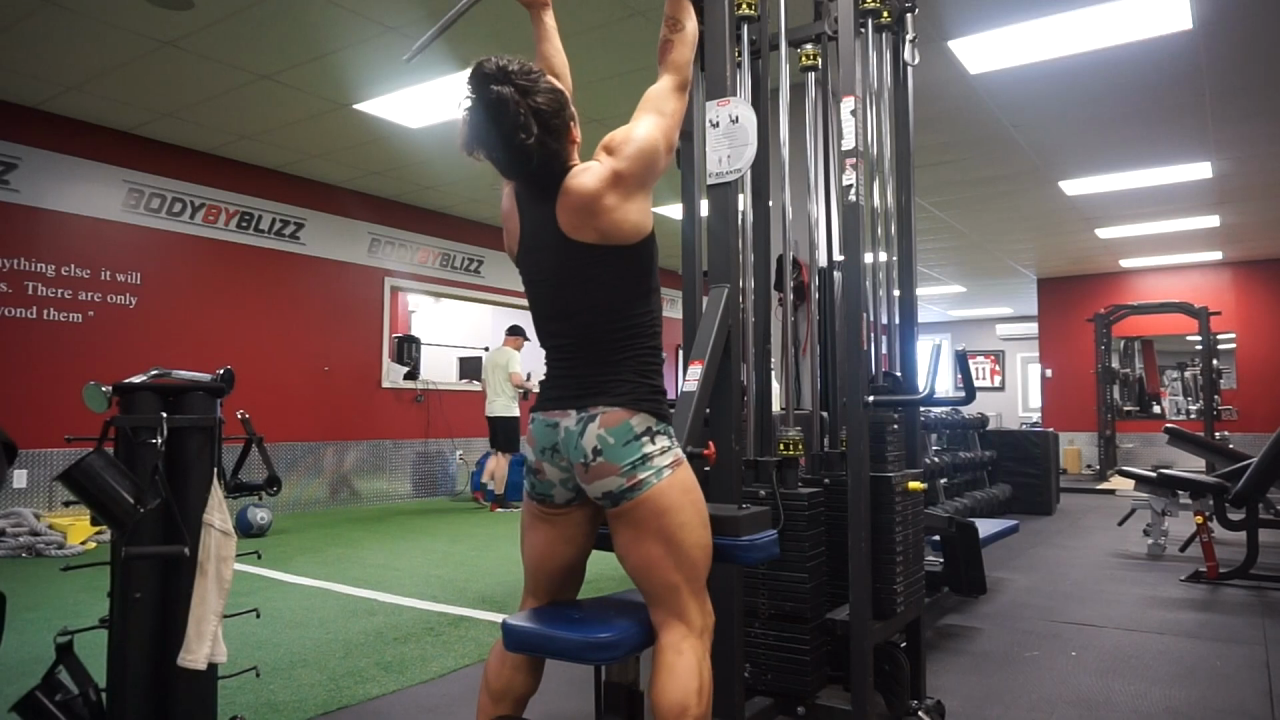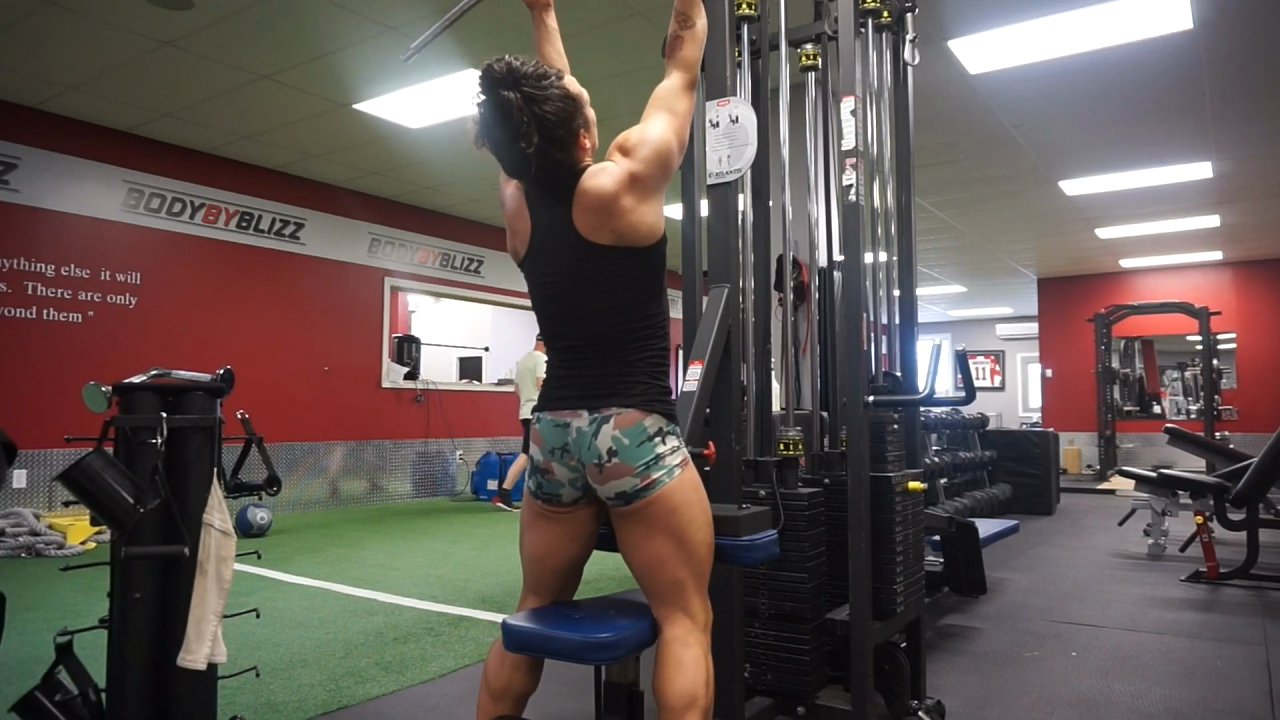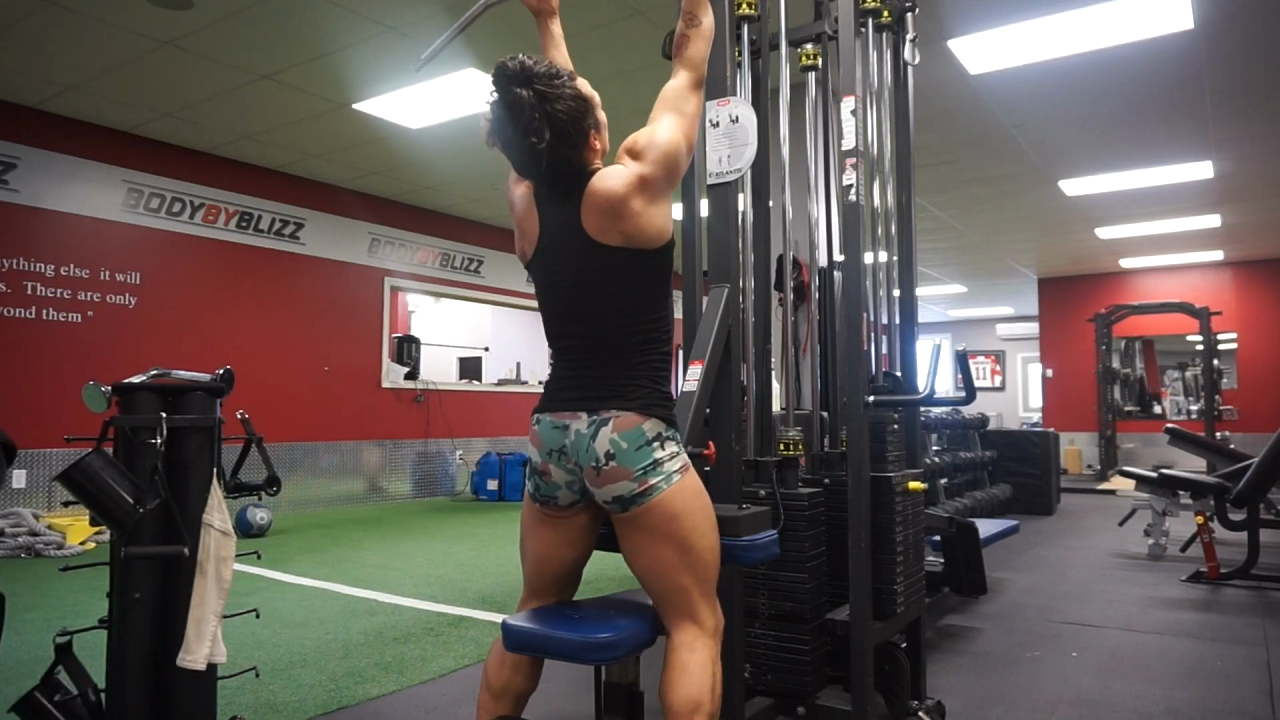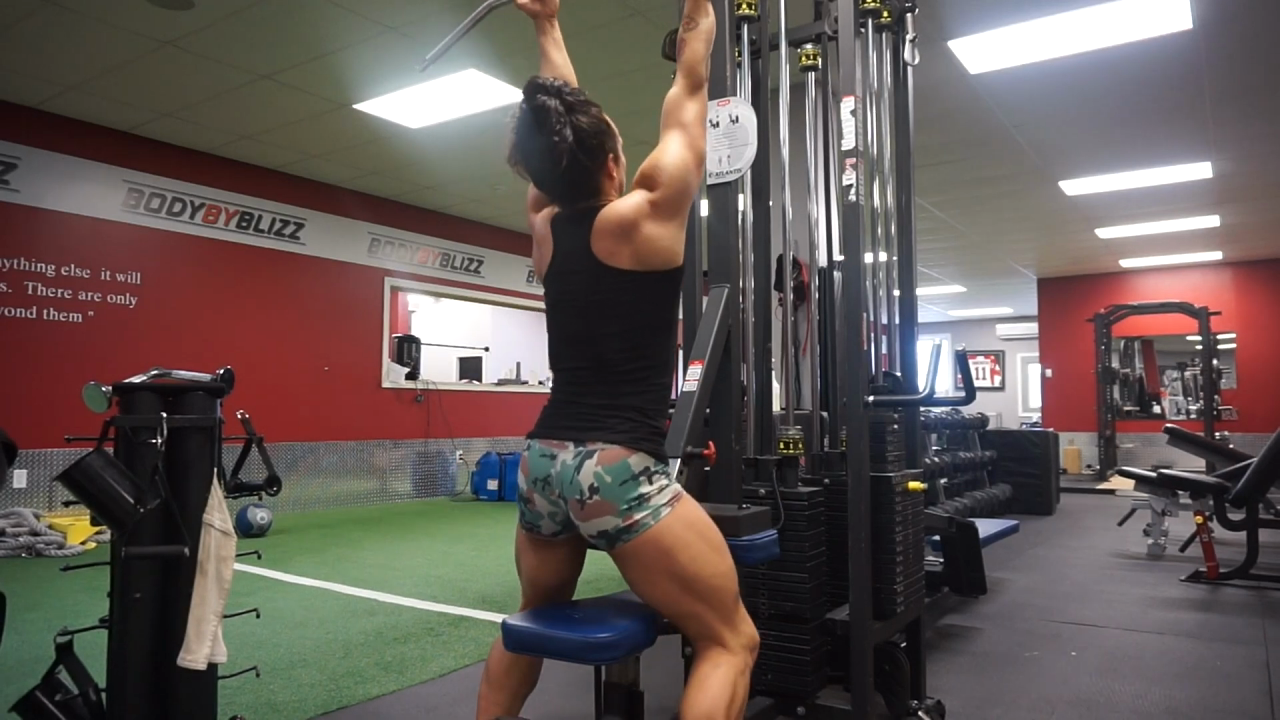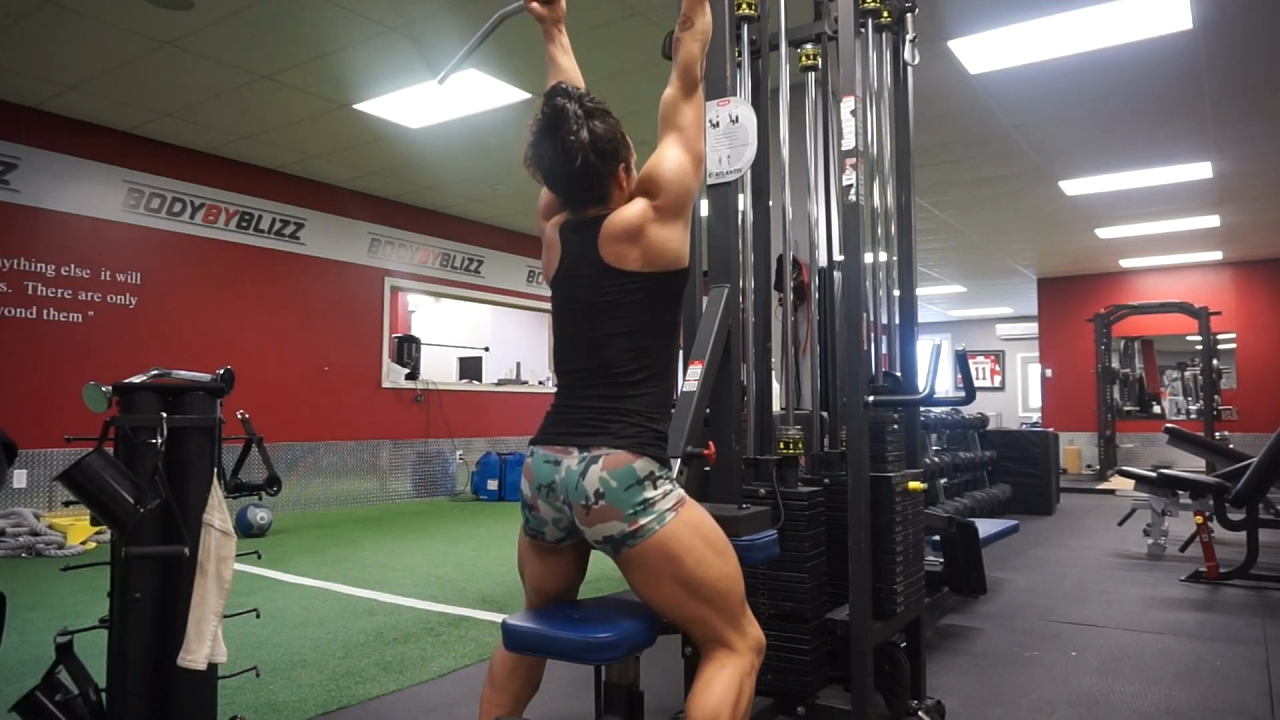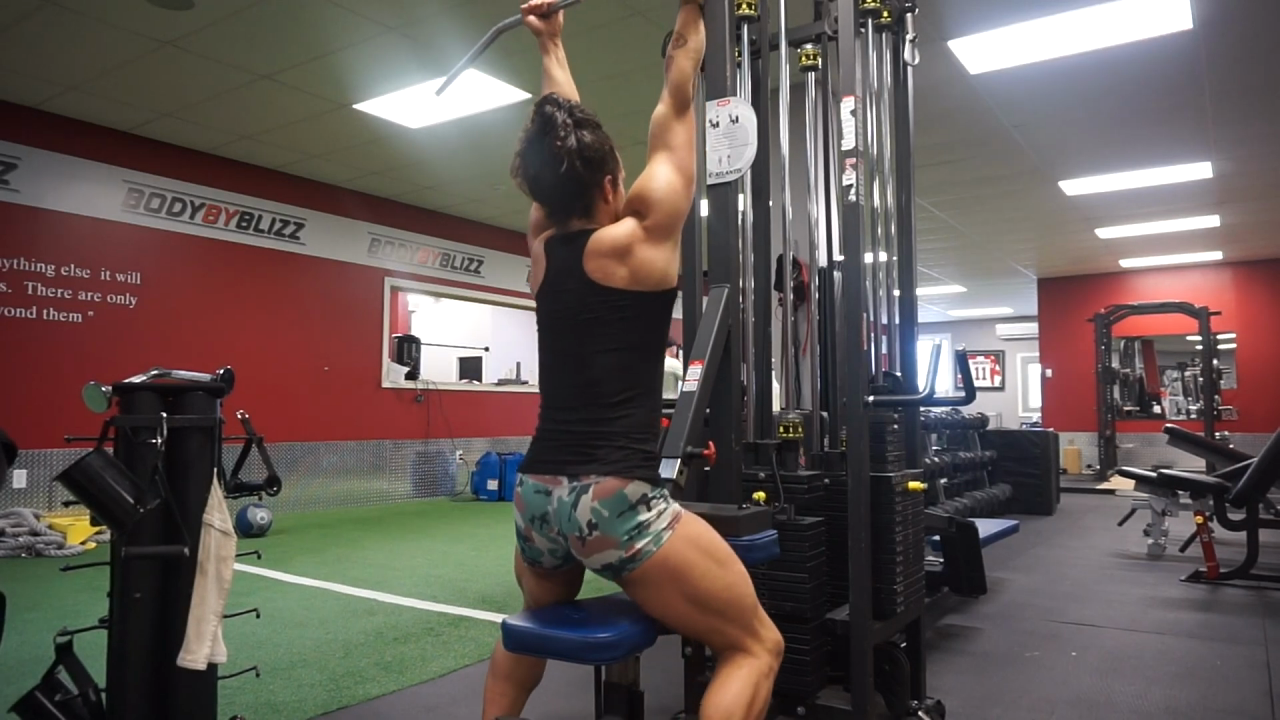
dt=0.4s
person 1, frame 1
left shoulder: (514, 201)
right shoulder: (607, 181)
left elbow: (549, 97)
right elbow: (673, 75)
left hip: (551, 432)
right hip: (625, 431)
left knee: (535, 617)
right knee: (686, 627)
person 1, frame 2
left shoulder: (518, 200)
right shoulder: (621, 183)
left elbow: (553, 101)
right elbow: (682, 70)
left hip: (555, 432)
right hip: (634, 431)
left knee: (533, 615)
right knee: (685, 623)
person 1, frame 3
left shoulder: (526, 202)
right shoulder: (630, 187)
left elbow: (554, 107)
right elbow: (689, 72)
left hip: (554, 434)
right hip: (632, 435)
left knee: (534, 615)
right knee: (695, 627)
person 1, frame 4
left shoulder: (544, 225)
right shoulder: (644, 214)
left elbow: (562, 118)
right elbow: (691, 83)
left hip: (544, 462)
right hip: (621, 468)
left knee: (534, 619)
right knee: (730, 642)
person 1, frame 5
left shoulder: (556, 229)
right shoulder: (650, 221)
left elbow: (568, 125)
right elbow: (685, 85)
left hip: (546, 466)
right hip: (622, 473)
right knee: (737, 645)
person 1, frame 6
left shoulder: (543, 245)
right shoulder: (638, 239)
left elbow: (560, 137)
right elbow: (675, 107)
left hip: (538, 492)
right hip: (616, 498)
right knee: (756, 646)
